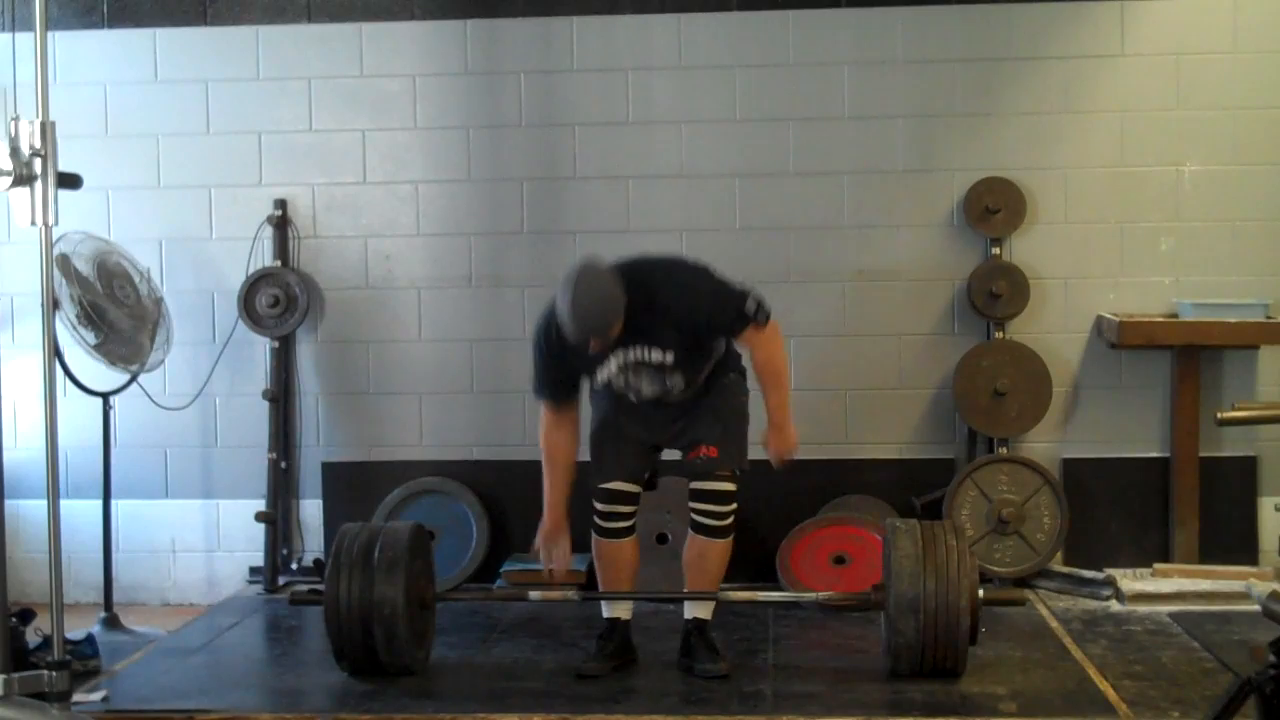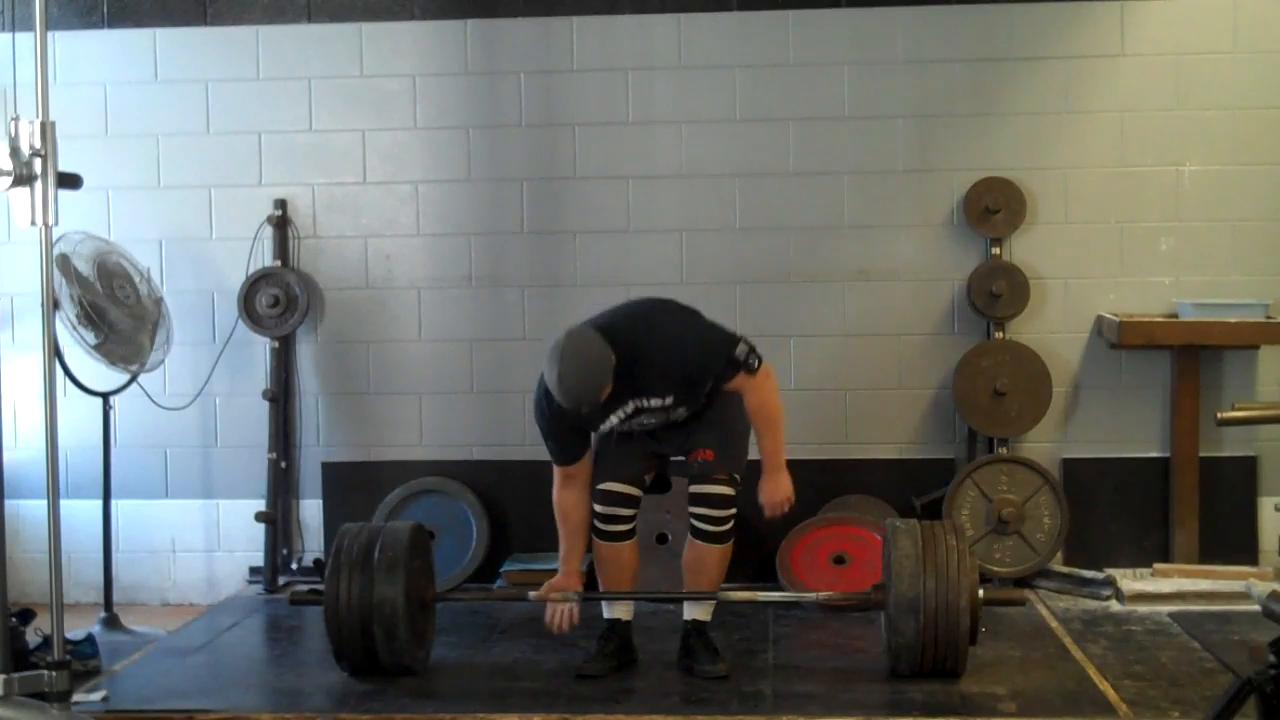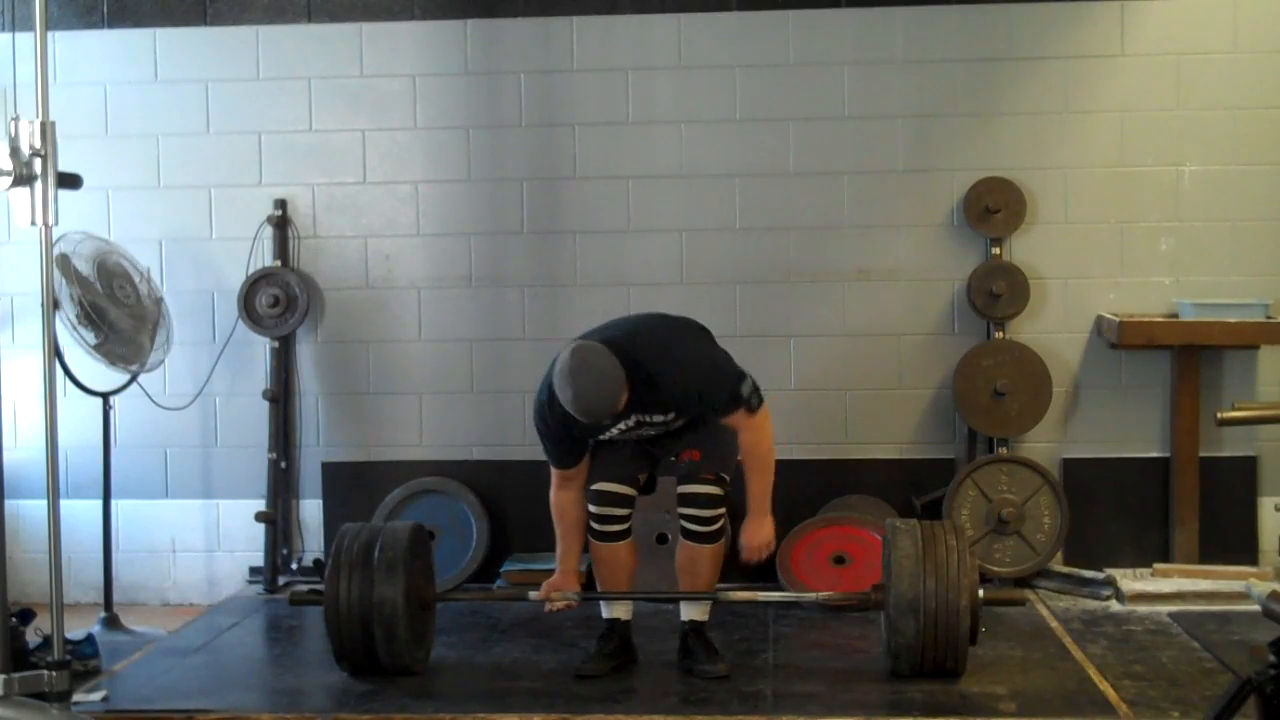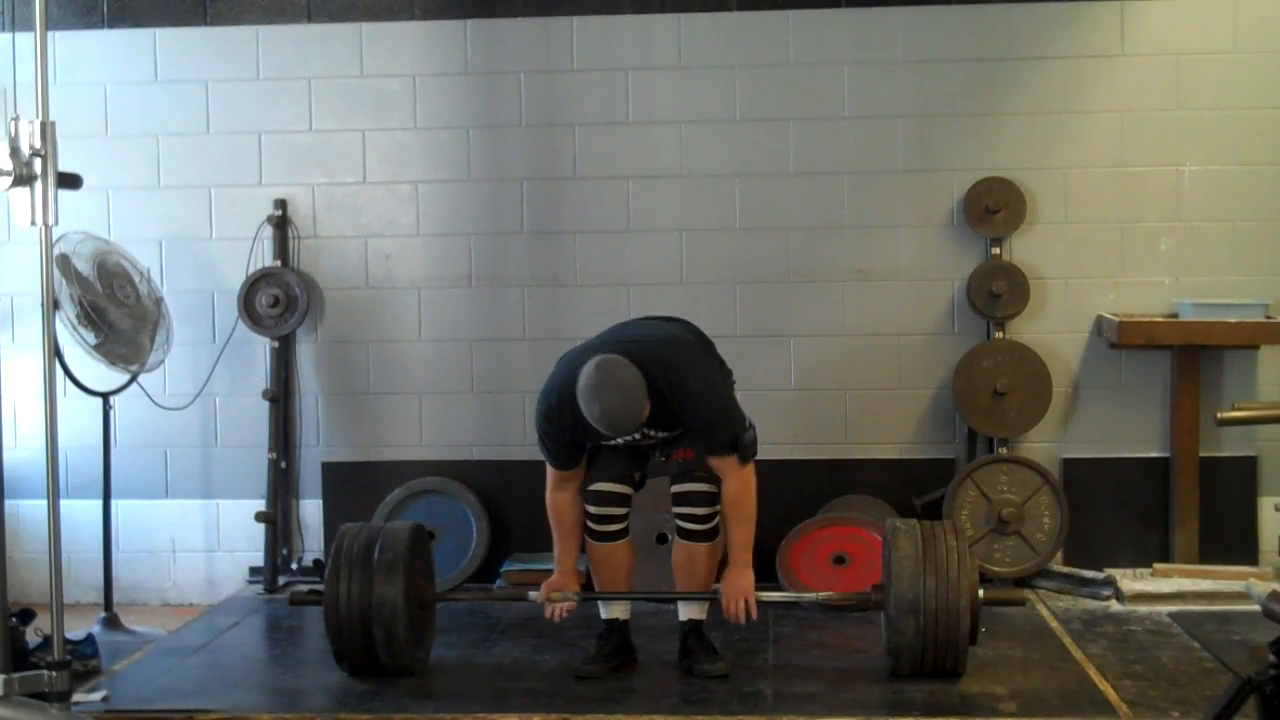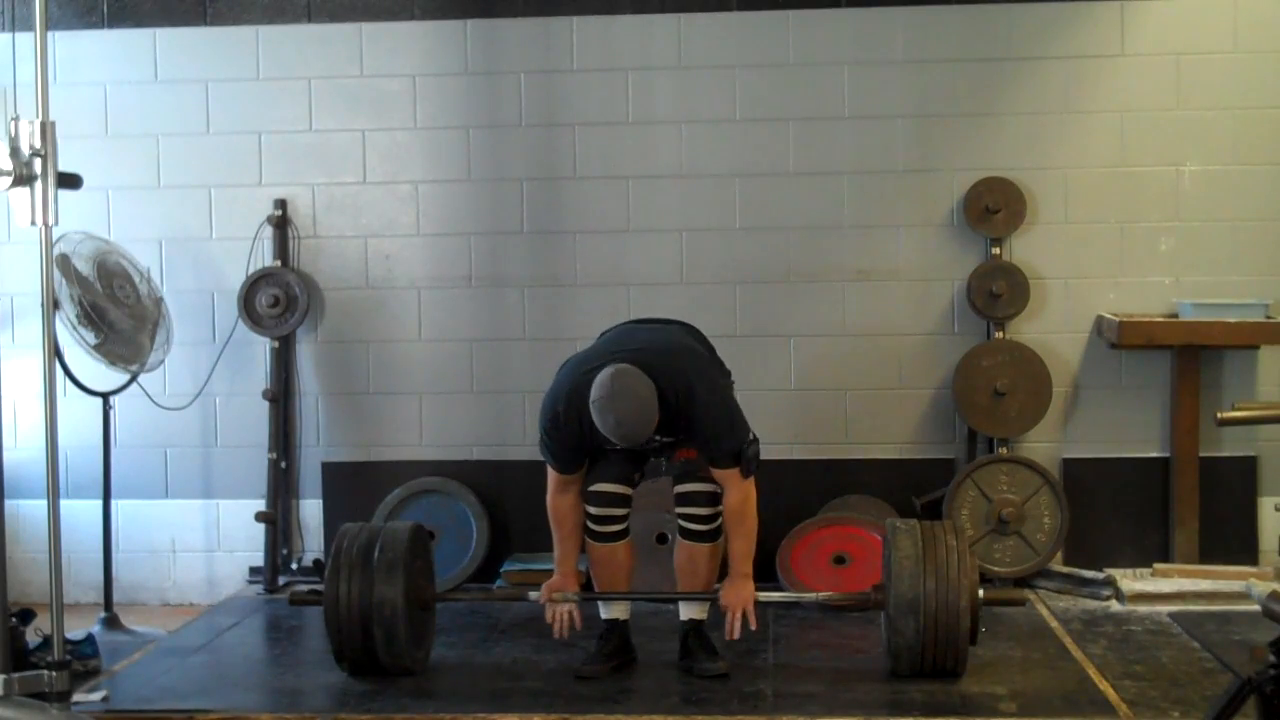
dt=0.2s
person 1, frame 1
left shoulder: (682, 289)
right shoulder: (555, 335)
left elbow: (761, 331)
right elbow: (558, 422)
left wrist: (780, 423)
right wrist: (555, 516)
left hip: (708, 393)
right hip: (625, 401)
left knee: (713, 501)
right knee: (611, 504)
left ankle: (697, 635)
right ankle: (615, 636)
person 1, frame 2
left shoulder: (668, 337)
right shoulder: (556, 397)
left elbow: (755, 378)
right elbow: (571, 483)
left wrist: (775, 471)
right wrist: (569, 571)
left hip: (708, 402)
left knee: (712, 505)
right knee: (610, 505)
left ankle: (695, 634)
right ankle: (616, 634)
person 1, frame 3
left shoulder: (677, 358)
right shoulder: (554, 405)
left elbow: (752, 419)
right elbow: (568, 485)
left wrist: (759, 516)
right wrist: (566, 570)
left hip: (703, 409)
left knee: (701, 503)
right knee: (604, 503)
left ankle: (694, 634)
right ankle: (616, 634)
person 1, frame 4
left shoulder: (698, 389)
right shoulder: (558, 405)
left elbow: (738, 473)
right elbow: (563, 486)
left wrist: (740, 568)
right wrist: (565, 571)
left hip: (691, 400)
right hip: (614, 405)
left knee: (697, 503)
right knee: (601, 503)
left ankle: (693, 634)
right ankle: (615, 634)
person 1, frame 5
left shoulder: (703, 396)
right shoulder: (565, 406)
left elbow: (738, 486)
right elbow: (564, 489)
left wrist: (740, 577)
right wrist: (564, 573)
left hip: (689, 389)
left knee: (700, 505)
right knee: (601, 506)
left ankle: (693, 634)
right ankle: (615, 635)
